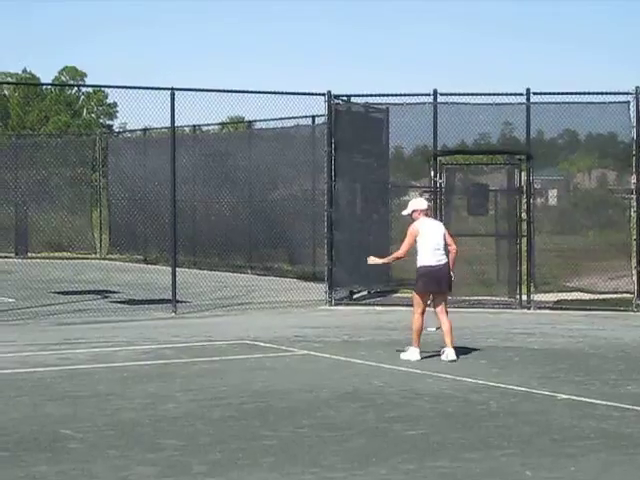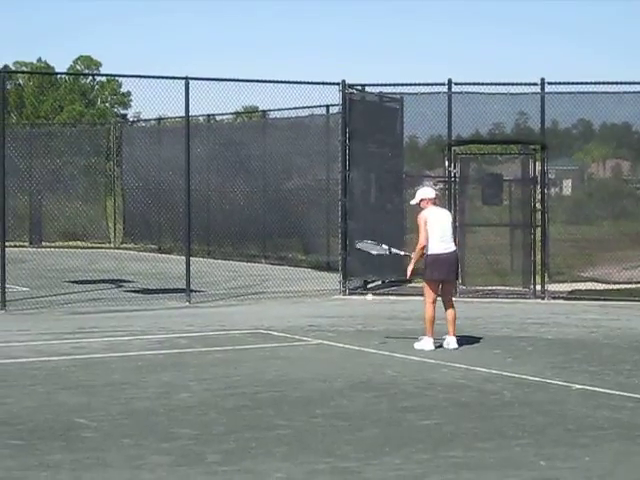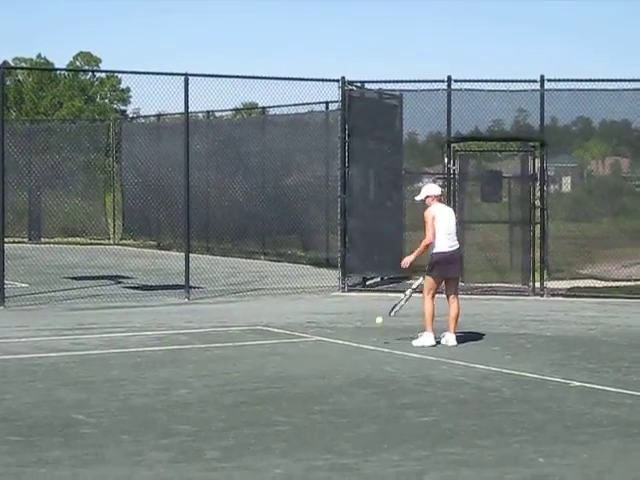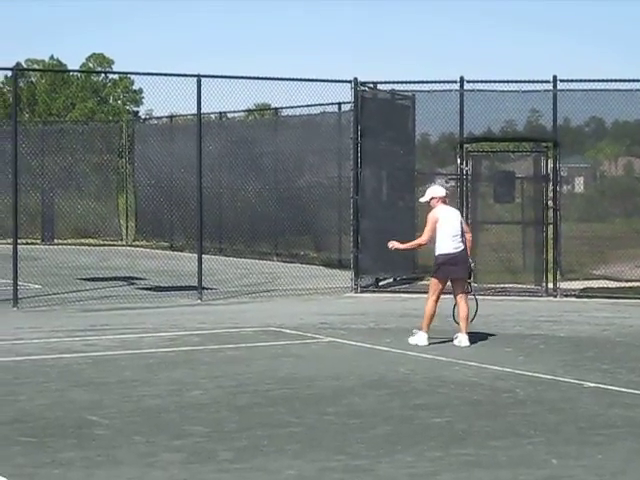
dt=0.4s
person 1, frame 1
left shoulder: (416, 226)
right shoulder: (439, 225)
left elbow: (401, 253)
right elbow: (453, 248)
left wrist: (382, 260)
right wrist: (450, 268)
left hip: (427, 271)
right hip: (443, 269)
left knee: (418, 312)
right knee: (442, 312)
left ankle: (414, 350)
right ankle: (449, 350)
person 1, frame 2
left shoulder: (423, 215)
right shoulder: (446, 213)
left elbow: (422, 243)
left wrist: (412, 263)
right wrist: (424, 253)
left hip: (435, 259)
right hip: (451, 256)
left knee: (430, 301)
right knee: (448, 300)
left ankle: (428, 339)
right ankle: (451, 338)
person 1, frame 3
left shoulder: (430, 211)
right shoulder: (449, 210)
left elbow: (429, 240)
left wrist: (412, 256)
left hip: (440, 256)
right hip: (455, 254)
left knee: (428, 296)
right knee: (452, 297)
left ankle: (428, 335)
right ankle: (451, 335)
person 1, frame 4
left shoulder: (434, 214)
right shoulder: (456, 212)
left elbow: (423, 240)
right elbow: (468, 235)
left wrist: (401, 246)
right wrist: (468, 257)
left hip: (444, 258)
right hip: (460, 256)
left knee: (433, 298)
right knee: (461, 298)
left ankle: (423, 334)
right ankle: (463, 336)
